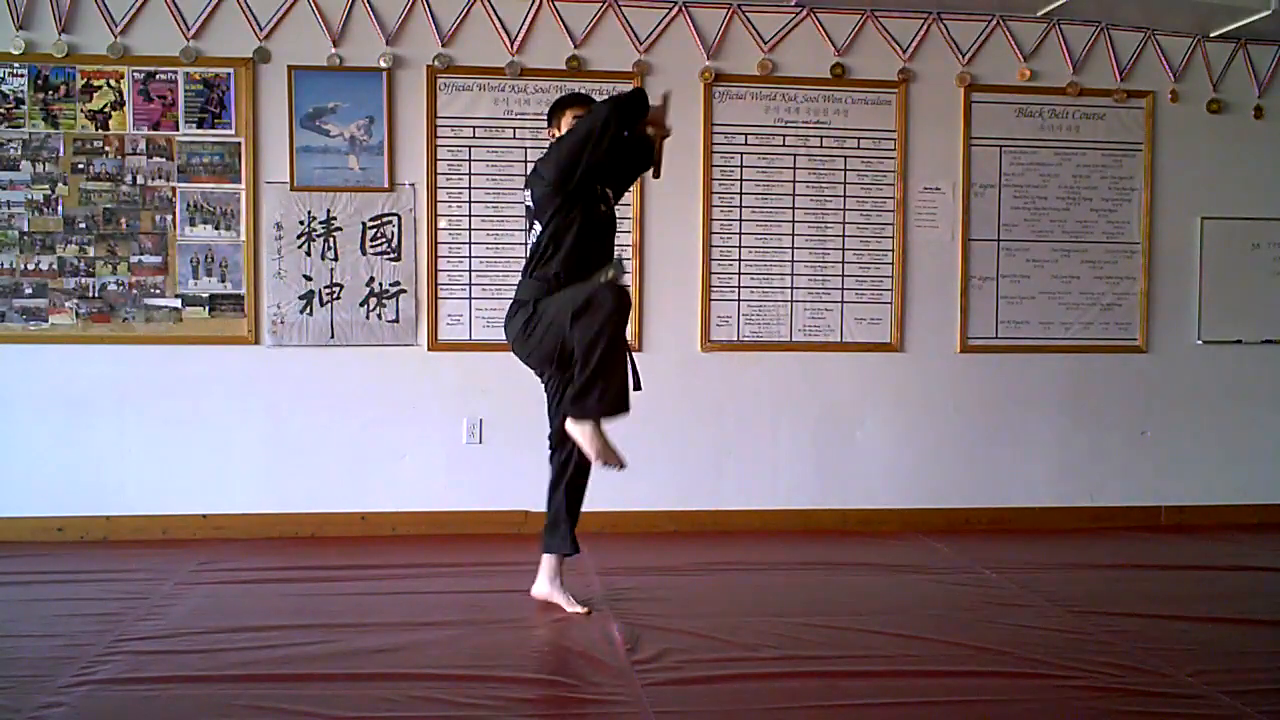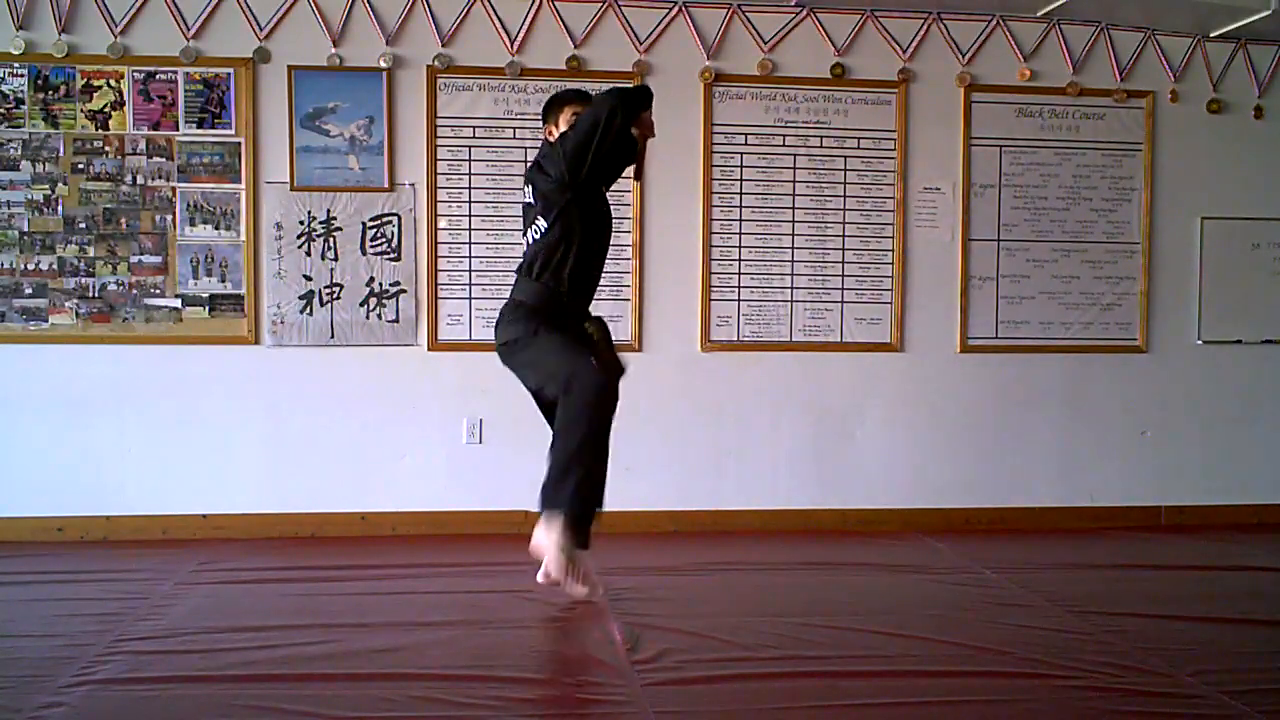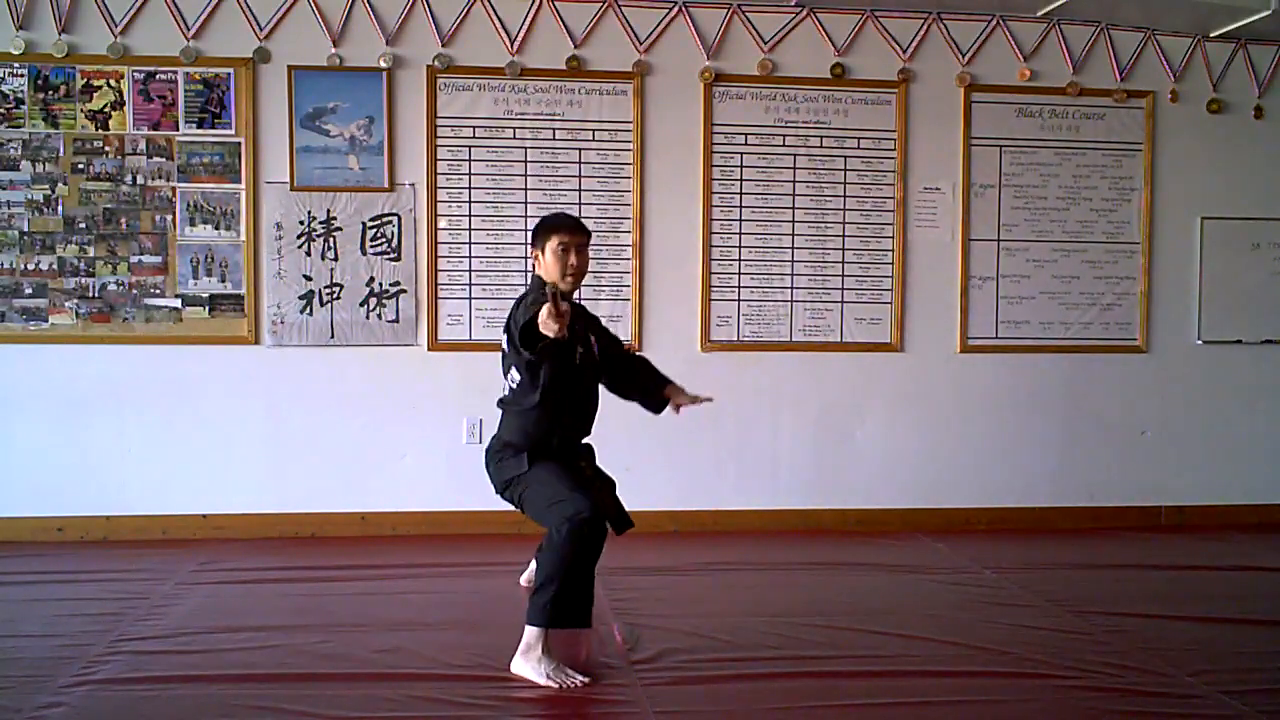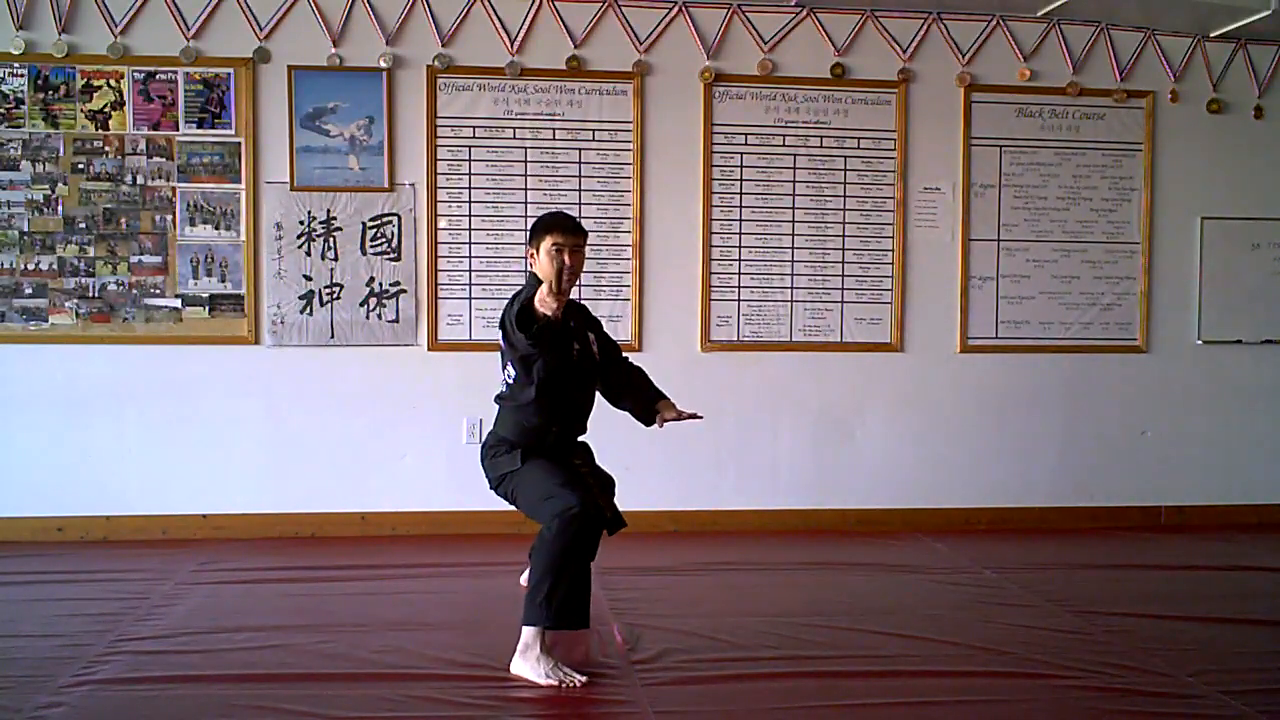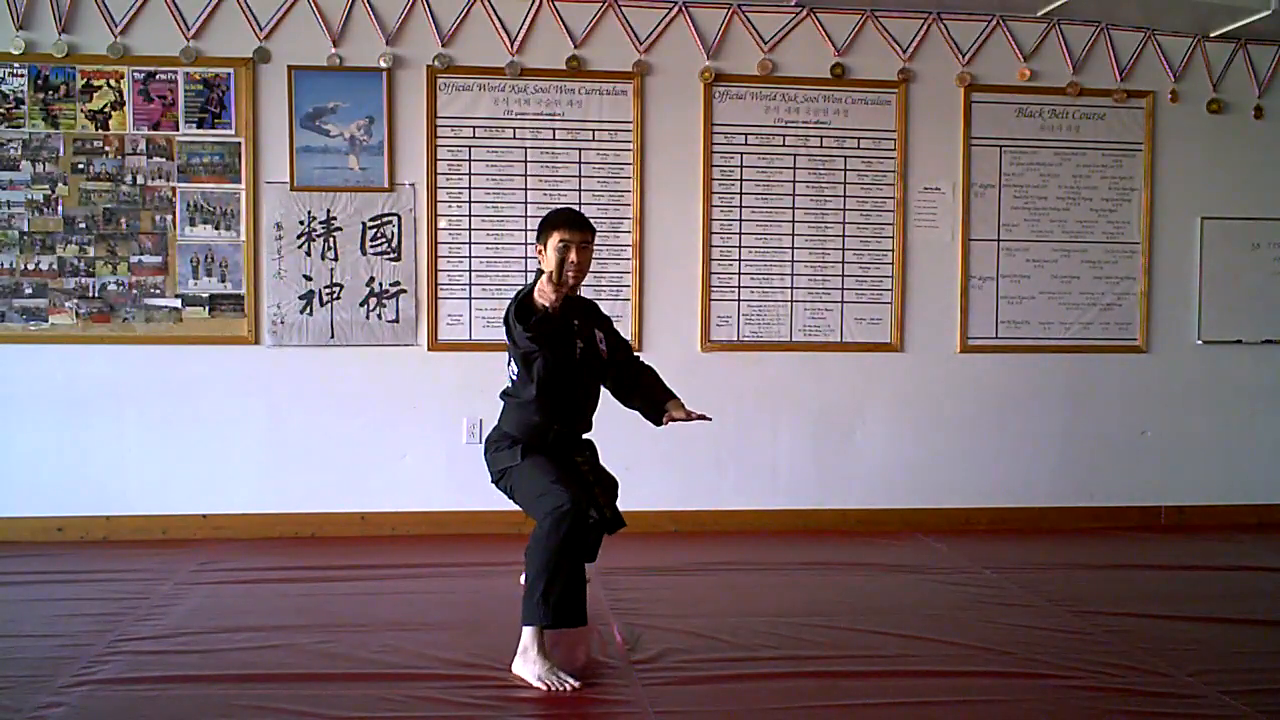
dt=0.4s
person 1, frame 1
left shoulder: (600, 179)
right shoulder: (556, 167)
left elbow: (631, 153)
right elbow: (612, 114)
left wrist: (649, 136)
right wrist: (645, 115)
left hip: (567, 331)
right hip: (537, 319)
left knee: (572, 450)
right knee: (607, 297)
left ankle: (549, 575)
right ankle: (585, 417)
person 1, frame 2
left shoulder: (588, 170)
right shoulder: (554, 166)
left elbow: (620, 129)
right elbow: (602, 118)
left wrist: (636, 129)
right wrist: (623, 109)
left hip: (562, 324)
right hip: (530, 325)
left knee: (582, 425)
right knee: (593, 384)
left ankle: (560, 552)
right ankle: (555, 524)
person 1, frame 3
left shoulder: (580, 319)
right shoulder: (531, 311)
left elbow: (621, 365)
right elbow: (531, 333)
left wrist: (668, 393)
right wrist: (545, 330)
left hip: (561, 452)
right hip: (520, 457)
left knee: (598, 502)
right knee: (581, 518)
left ankle: (541, 570)
right ankle: (532, 651)
person 1, frame 4
left shoulder: (580, 317)
right shoulder: (525, 307)
left elbow: (615, 371)
right elbow: (527, 327)
left wrist: (658, 406)
right wrist: (542, 310)
left hip: (560, 448)
right hip: (516, 452)
left knee: (598, 494)
right knee: (571, 512)
left ankle: (541, 571)
right ankle: (531, 650)
person 1, frame 5
left shoulder: (590, 315)
right shoulder: (531, 307)
left elbow: (625, 369)
right elbow: (531, 327)
left wrist: (666, 404)
right wrist: (543, 303)
left hip: (566, 445)
right hip: (520, 447)
left knee: (598, 502)
right knee: (565, 509)
left ankle: (540, 570)
right ankle: (530, 650)
